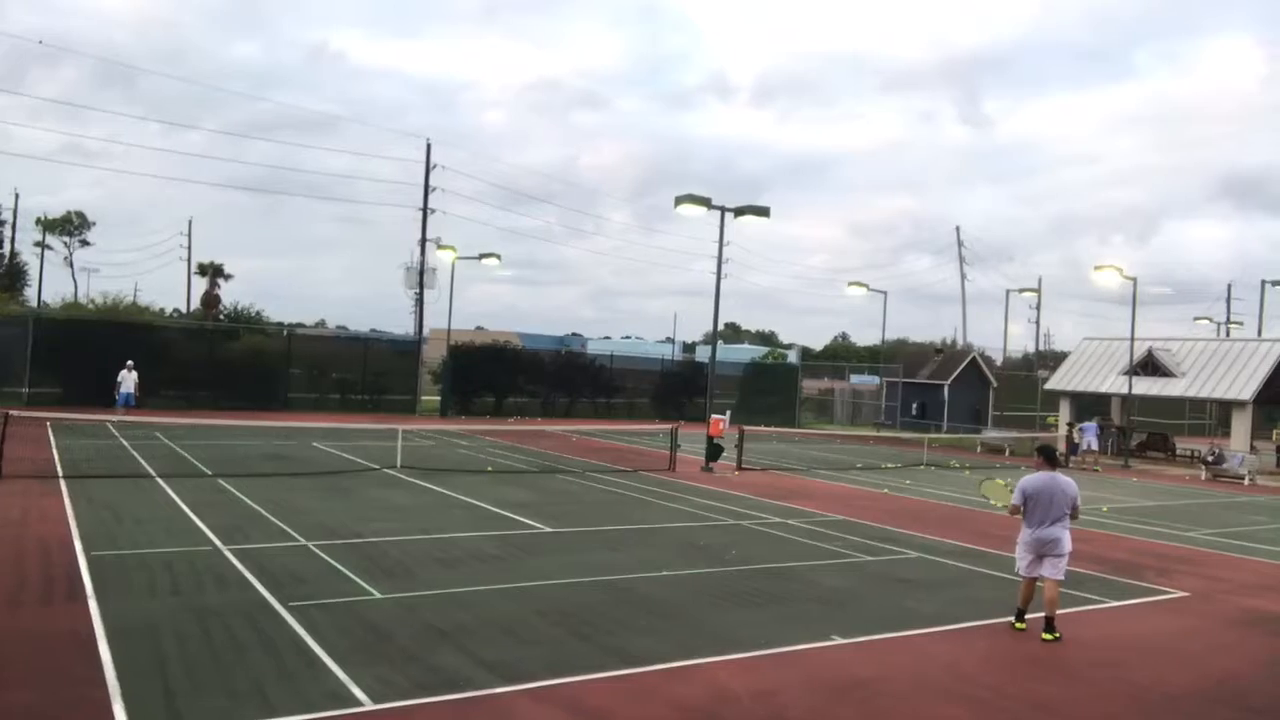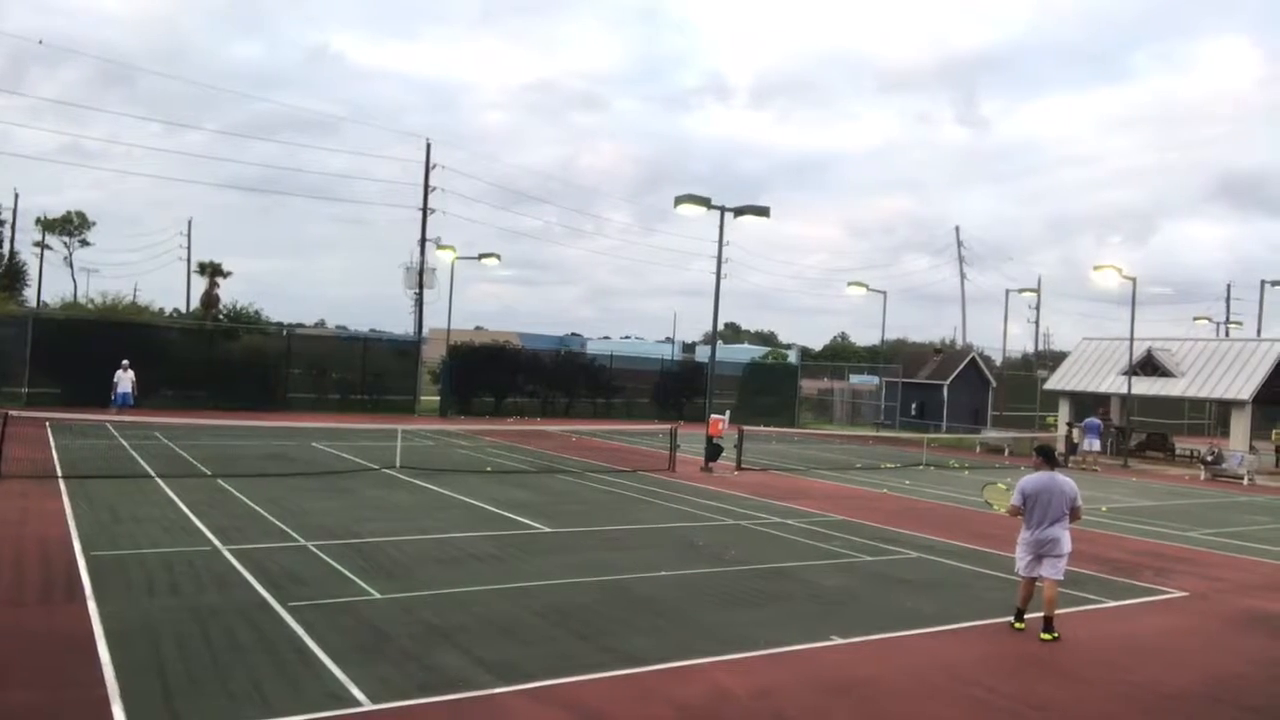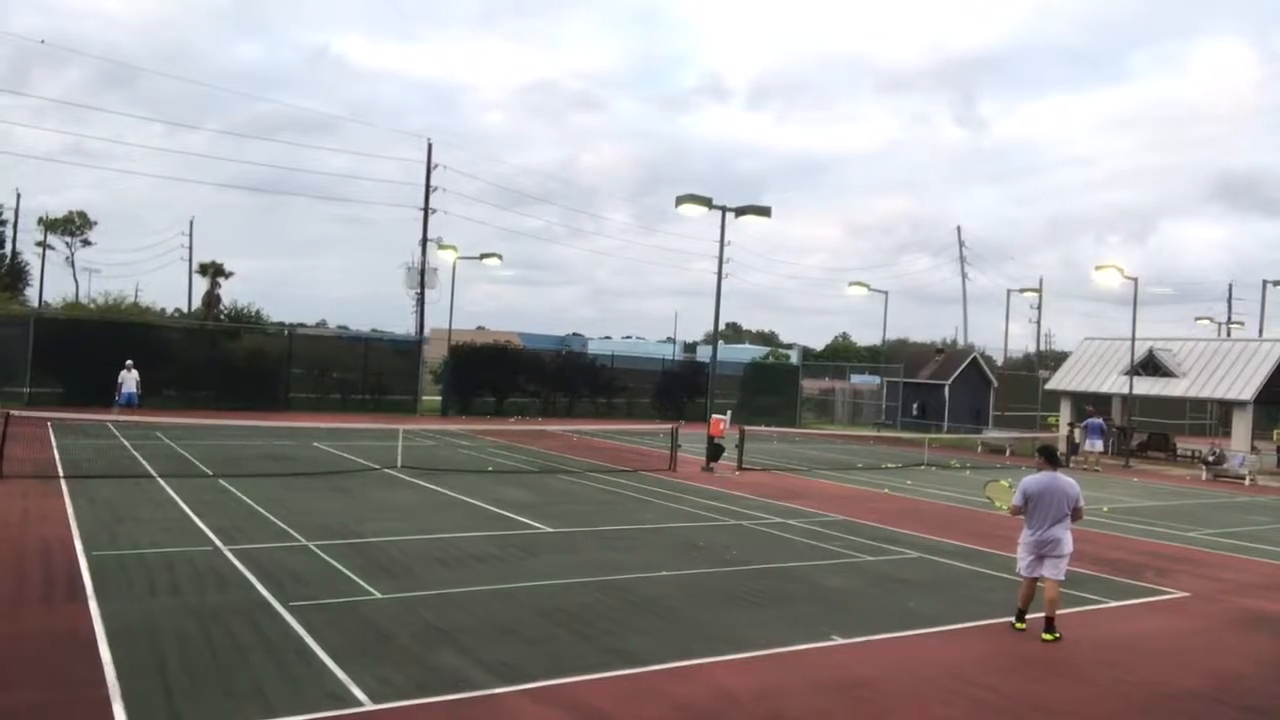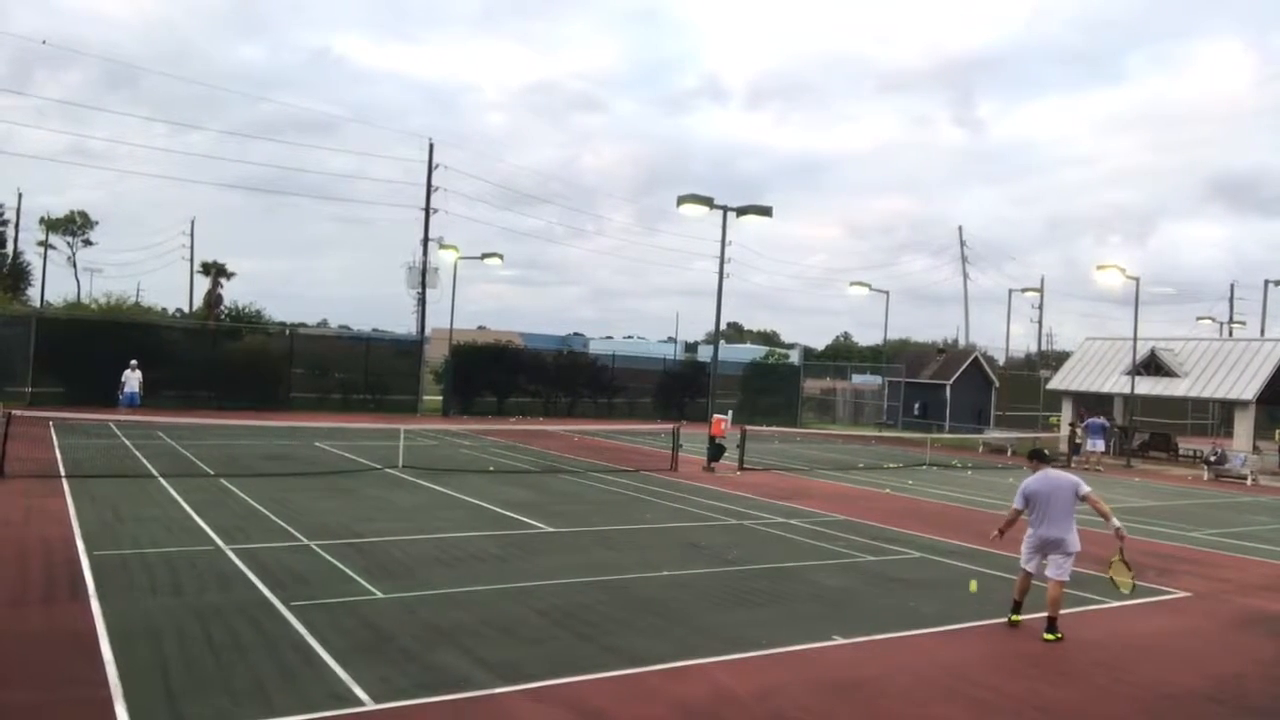
dt=1s
person 1, frame 1
left shoulder: (1027, 482)
right shoulder: (1070, 484)
left elbow: (1014, 511)
right elbow: (1075, 515)
left wrist: (1026, 509)
left hip: (1031, 538)
right hip: (1057, 539)
left knee: (1028, 579)
right knee: (1052, 582)
left ankle: (1019, 619)
right ankle: (1049, 628)
person 1, frame 2
left shoulder: (1026, 482)
right shoulder: (1069, 484)
left elbow: (1013, 511)
right elbow: (1077, 515)
left hip: (1031, 538)
right hip: (1057, 539)
left knee: (1027, 579)
right knee: (1050, 582)
left ankle: (1018, 619)
right ankle: (1047, 628)
person 1, frame 3
left shoulder: (1028, 482)
right shoulder: (1071, 485)
left elbow: (1014, 511)
right elbow: (1078, 515)
left hip: (1032, 539)
right hip: (1058, 540)
left knee: (1029, 579)
right knee: (1052, 582)
left ankle: (1020, 619)
right ankle: (1049, 628)
person 1, frame 4
left shoulder: (1028, 484)
right shoulder: (1071, 480)
left elbow: (1014, 515)
right elbow: (1095, 502)
left wrist: (1001, 531)
right wrist: (1115, 524)
left hip: (1036, 537)
right hip: (1063, 540)
left knee: (1026, 573)
right knee: (1056, 582)
left ankle: (1015, 612)
right ankle: (1051, 629)
